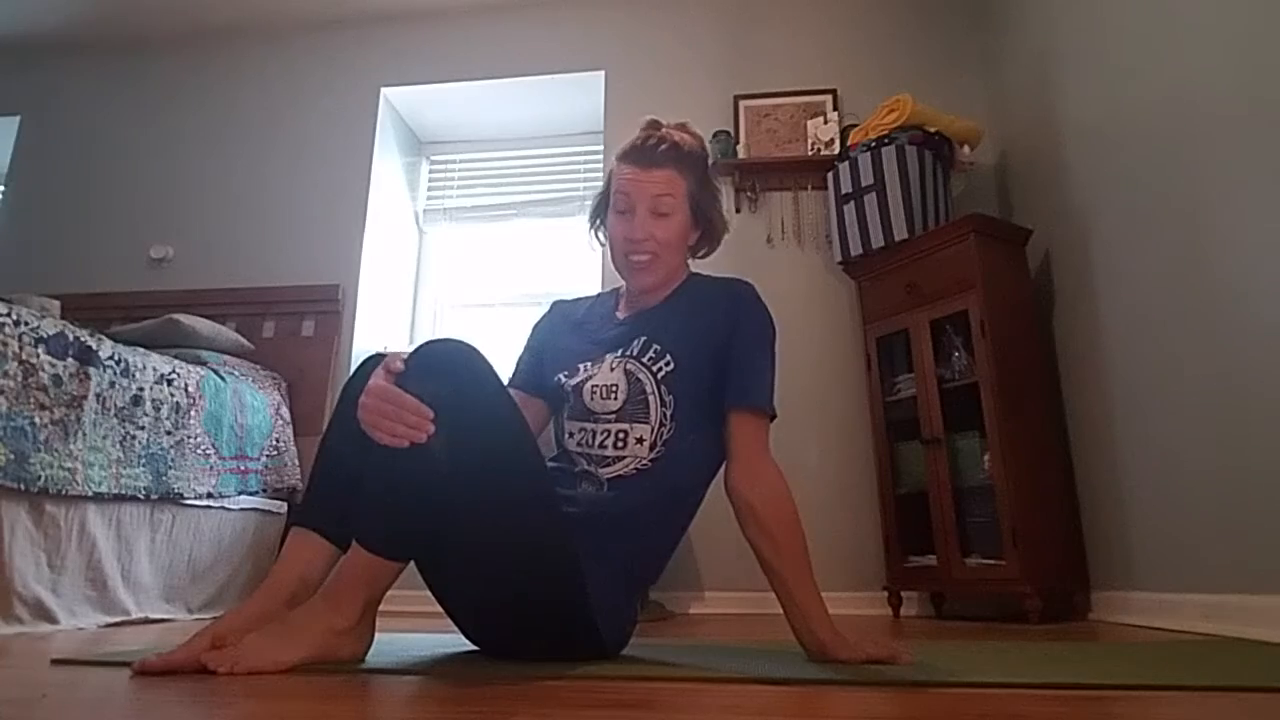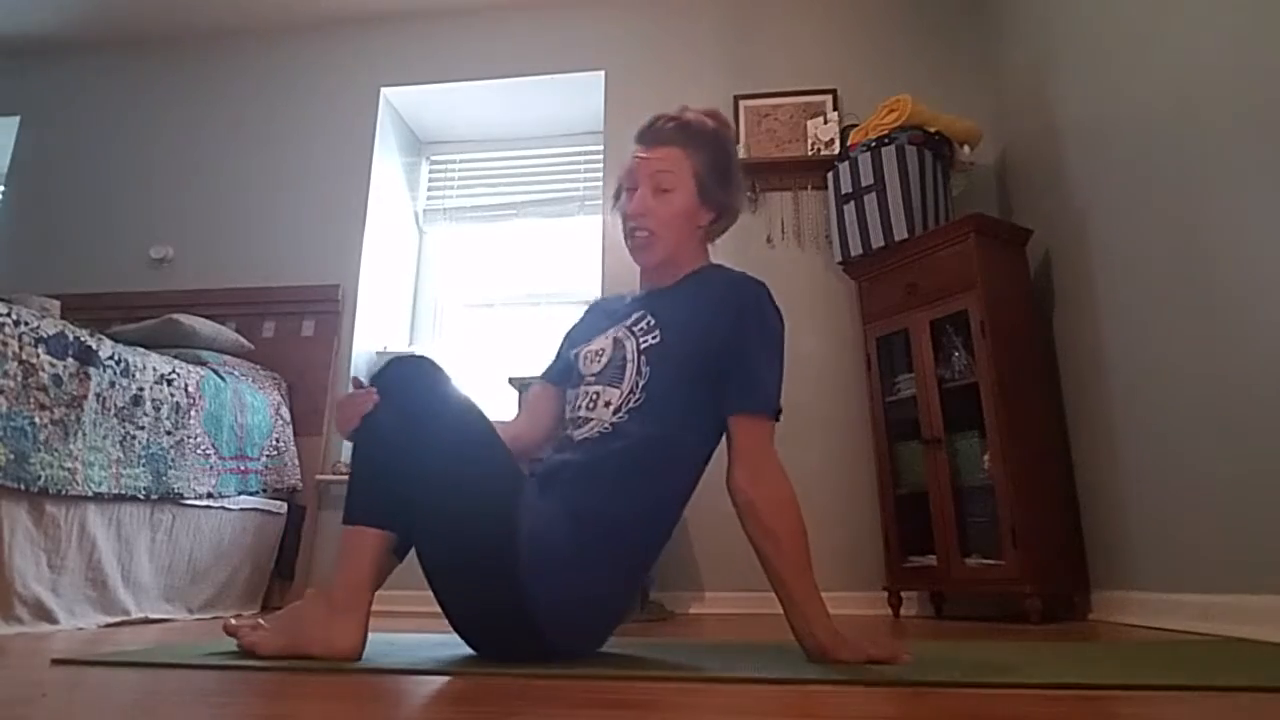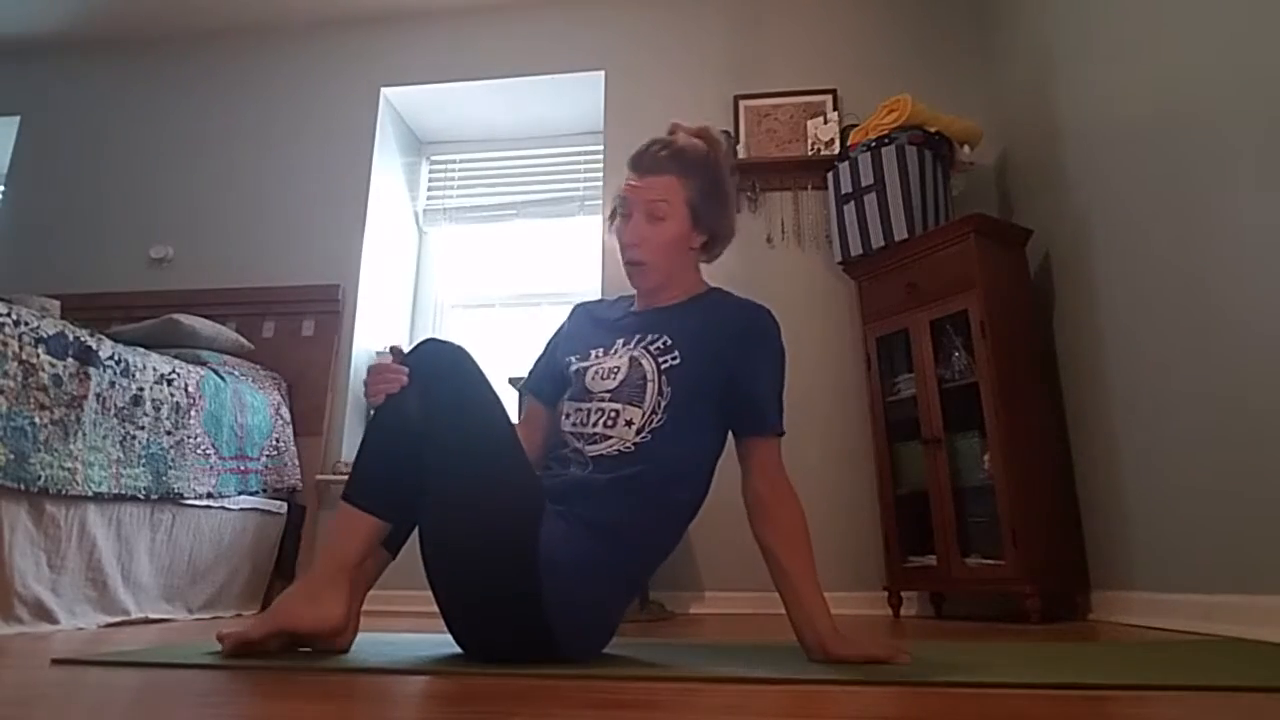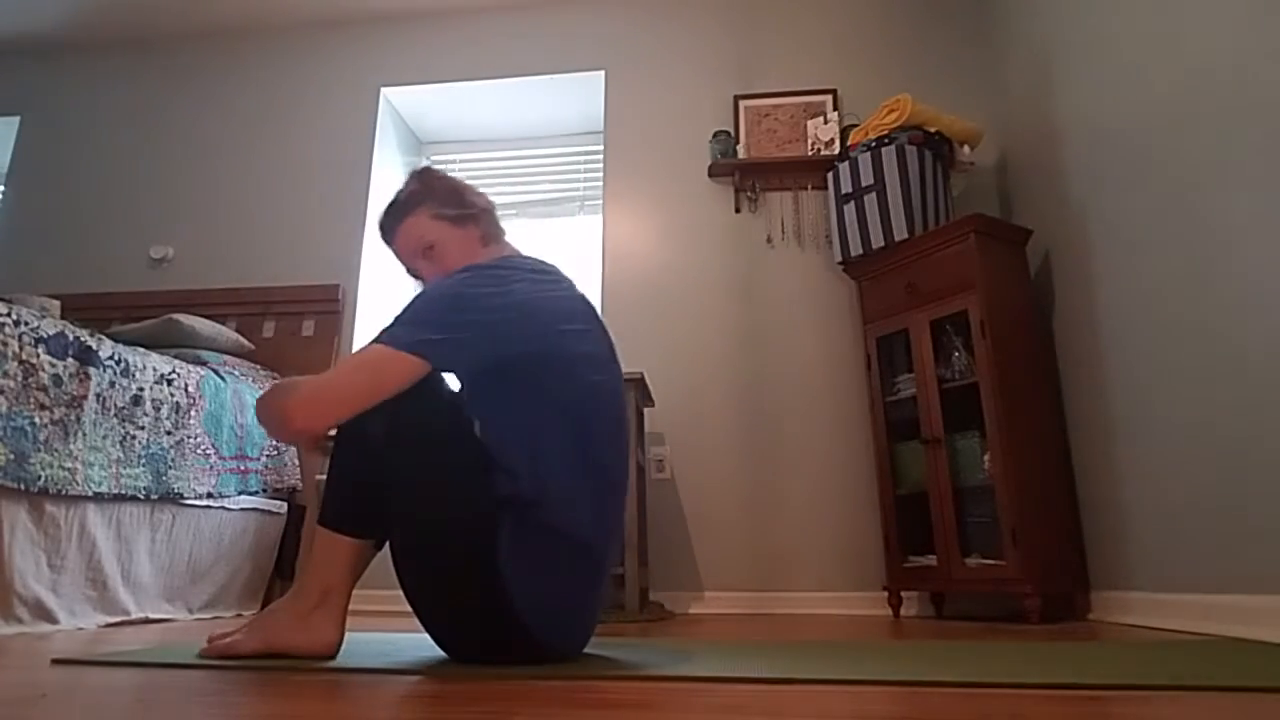
dt=1s
person 1, frame 1
left shoulder: (728, 311)
right shoulder: (566, 321)
left elbow: (751, 475)
right elbow: (500, 441)
left wrist: (819, 633)
right wrist: (390, 409)
left hip: (582, 603)
right hip: (514, 582)
left knee: (448, 368)
right knee: (381, 377)
left ankle: (340, 615)
right ankle: (265, 608)
person 1, frame 2
left shoulder: (736, 303)
right shoulder: (601, 318)
left elbow: (753, 472)
right elbow: (523, 432)
left wrist: (818, 633)
right wrist: (387, 421)
left hip: (555, 589)
right hip: (526, 586)
left knee: (412, 382)
right knee: (408, 395)
left ankle: (340, 609)
right ankle: (344, 604)
person 1, frame 3
left shoulder: (738, 329)
right shoulder: (583, 321)
left elbow: (765, 485)
right elbow: (522, 449)
left wrist: (820, 633)
right wrist: (413, 408)
left hip: (561, 597)
right hip: (514, 592)
left knee: (440, 366)
left ankle: (325, 587)
right ankle: (337, 592)
person 1, frame 4
left shoulder: (482, 290)
right shoulder: (537, 289)
left elbow: (306, 412)
left wrist: (271, 405)
left hip: (524, 603)
right hip: (550, 601)
left knee: (389, 399)
left ankle: (314, 609)
right ankle: (317, 604)
